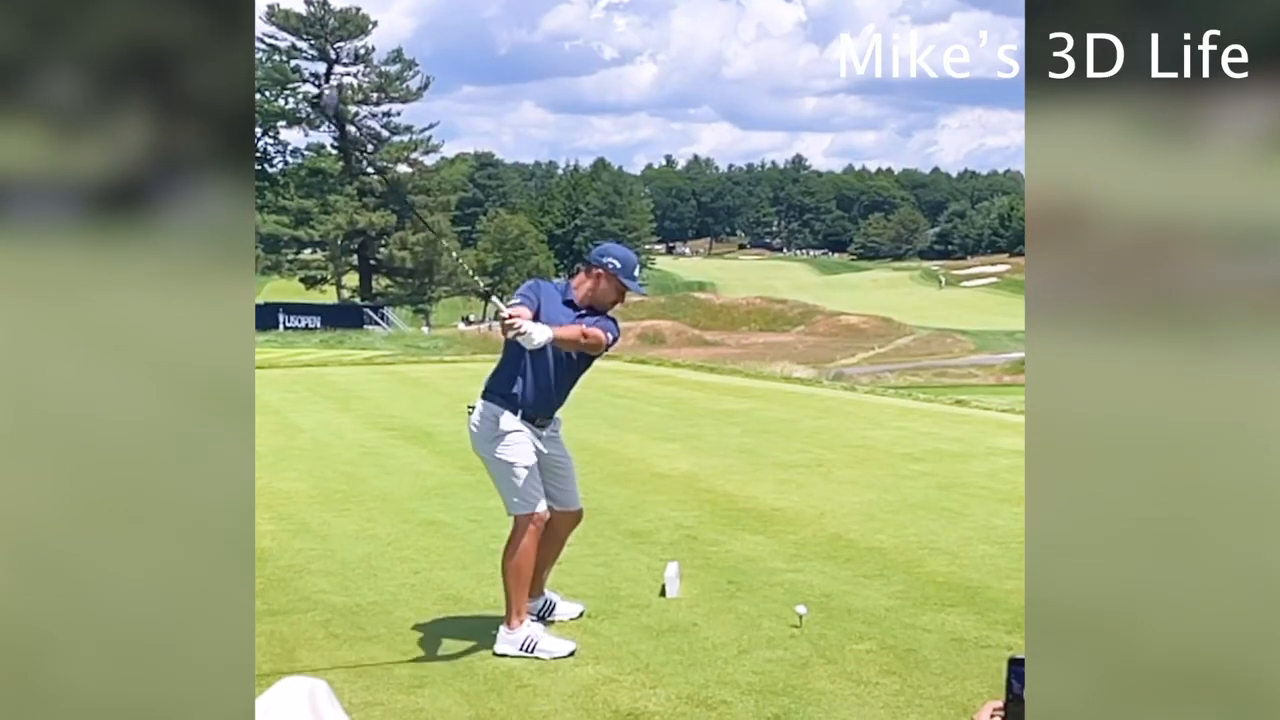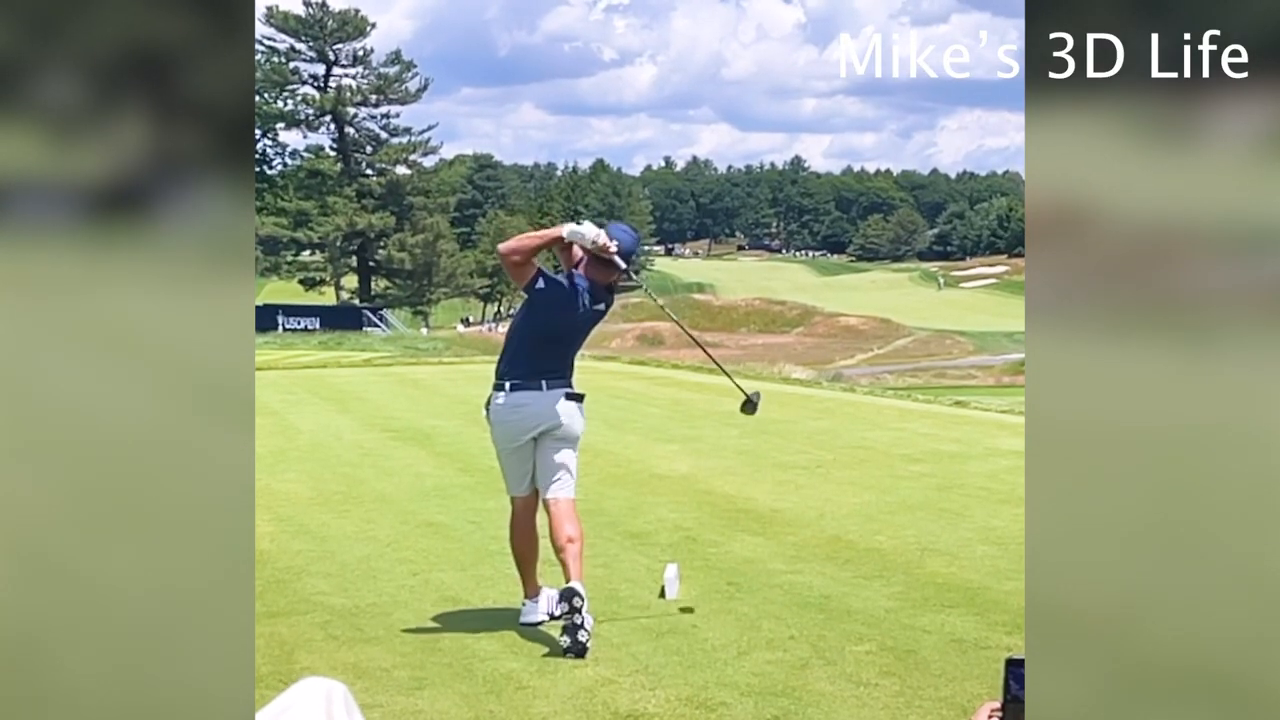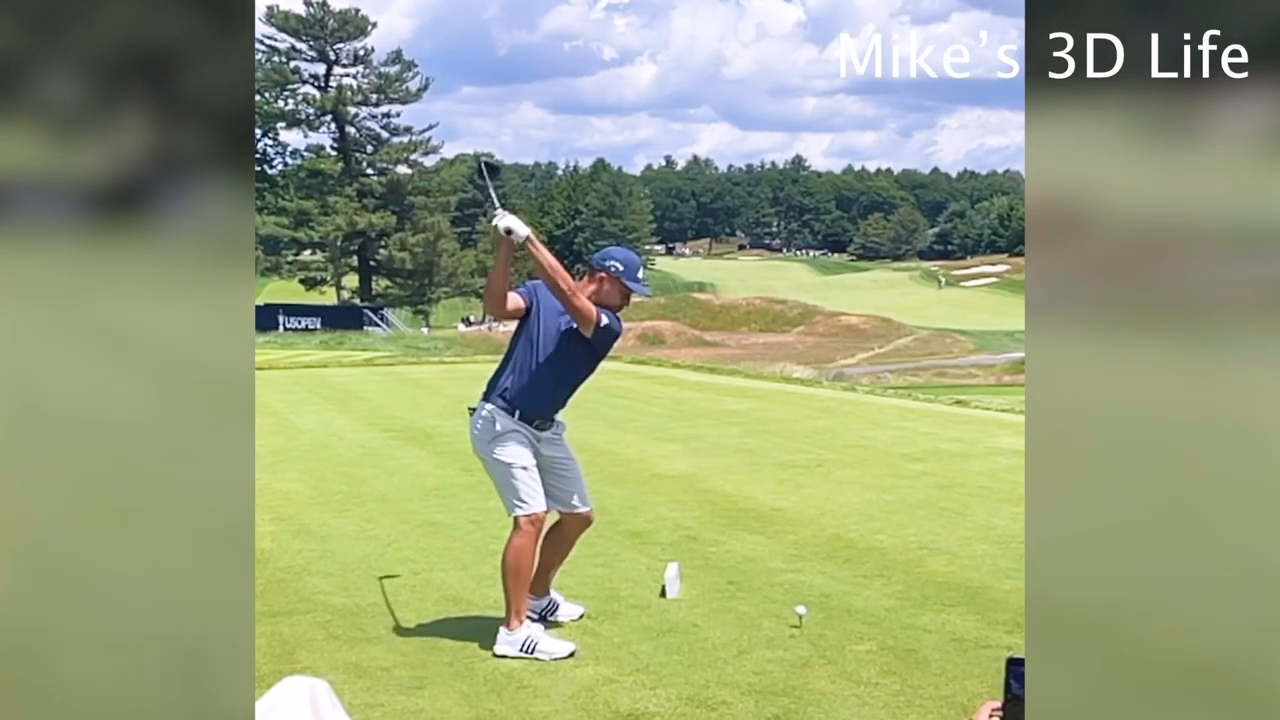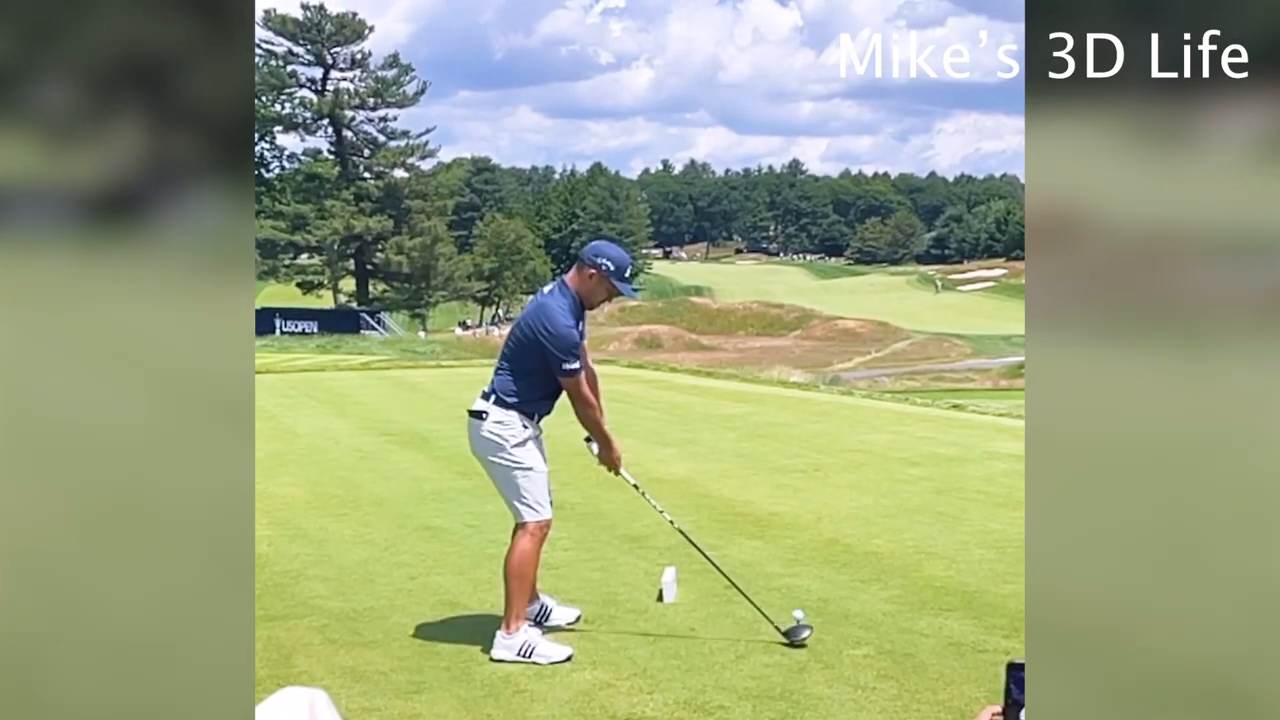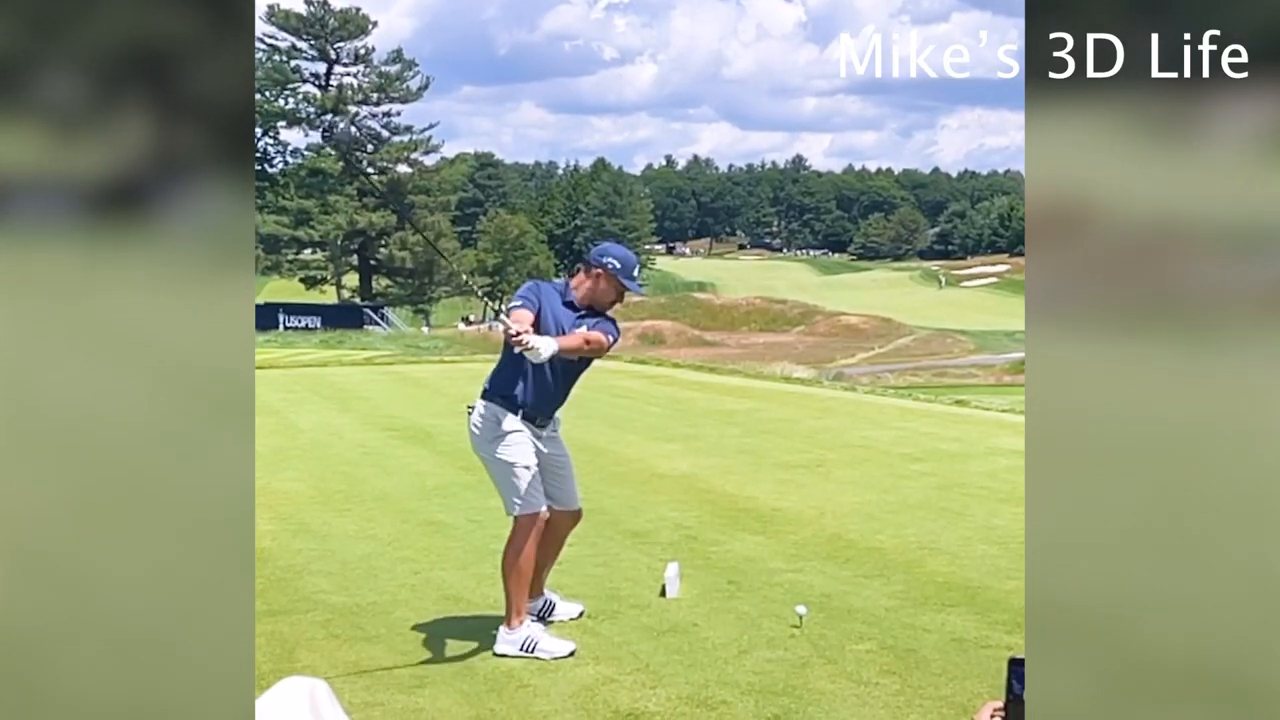
dt=1s
person 1, frame 1
left shoulder: (604, 325)
right shoulder: (539, 291)
left elbow: (584, 339)
right elbow: (513, 326)
left wrist: (546, 333)
right wrist: (516, 324)
left hip: (544, 427)
right hip: (502, 421)
left knee: (567, 513)
right knee: (531, 517)
left ankle: (534, 598)
right ankle: (514, 629)
person 1, frame 2
left shoulder: (553, 291)
right shoulder: (602, 297)
left elbow: (507, 254)
right elbow: (574, 256)
left wrist: (564, 231)
right wrist: (570, 235)
left hip: (511, 405)
right hip: (558, 406)
left knee: (523, 504)
right knee: (560, 501)
left ankle: (533, 600)
right ankle: (574, 588)
person 1, frame 3
left shoulder: (608, 326)
right shoulder: (540, 294)
left elbow: (569, 298)
right elbow: (496, 306)
left wrist: (529, 239)
right wrist: (505, 248)
left hip: (545, 428)
right hip: (500, 421)
left knee: (578, 516)
right knee: (530, 517)
left ankle: (537, 597)
right ankle: (514, 630)
person 1, frame 4
left shoulder: (567, 303)
right shoulder: (557, 319)
left elbow: (586, 371)
right elbow: (580, 396)
left wrist: (602, 434)
right wrist: (606, 443)
left hip: (516, 422)
right hip: (504, 425)
left knee: (535, 514)
right knee: (535, 522)
left ankle: (530, 603)
right ankle: (512, 634)
person 1, frame 5
left shoulder: (605, 326)
right shoulder: (537, 292)
left elbow: (587, 343)
right elbow: (518, 326)
left wrist: (551, 345)
right wrist: (522, 335)
left hip: (544, 425)
right hip: (502, 419)
left knee: (567, 513)
right knee: (530, 516)
left ankle: (534, 598)
right ankle: (515, 629)
